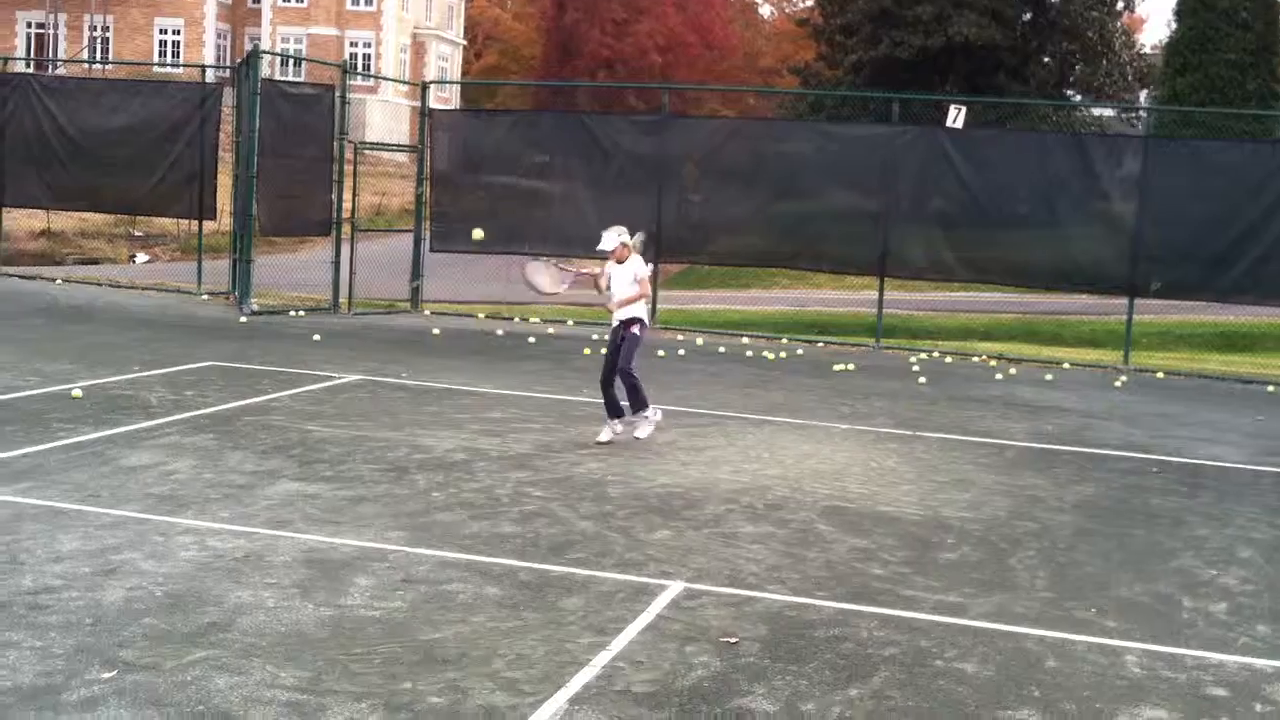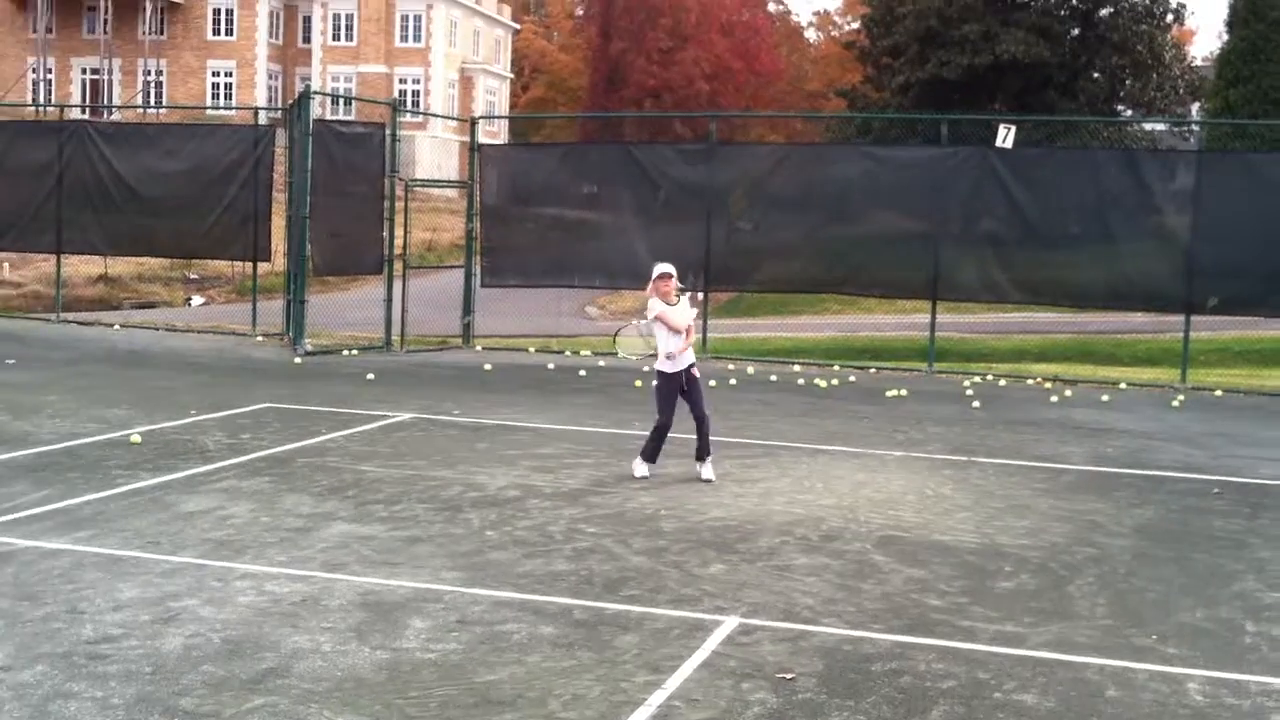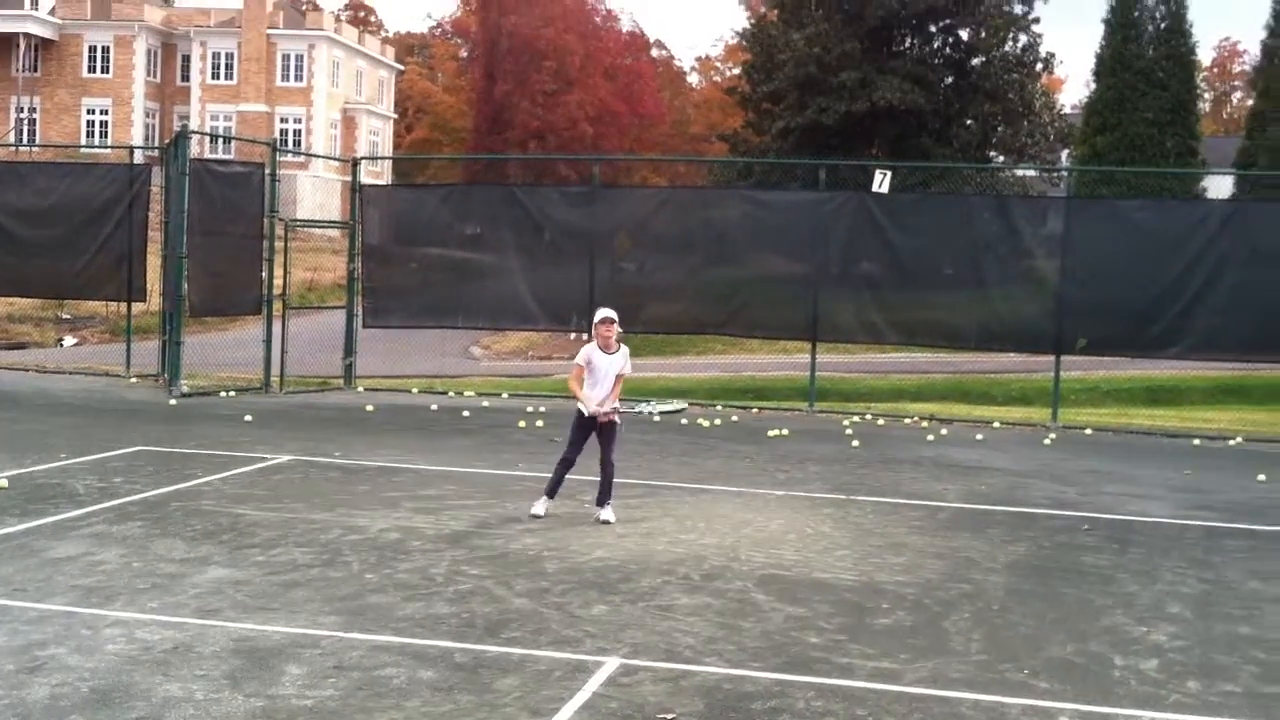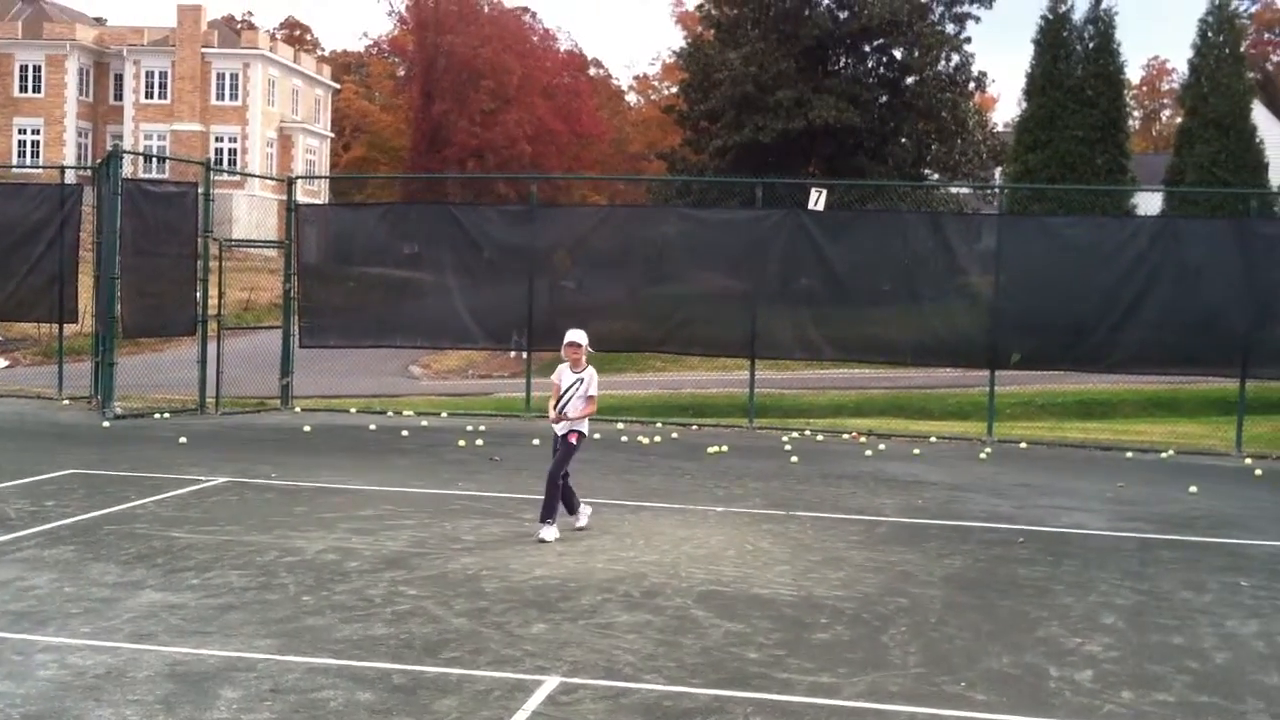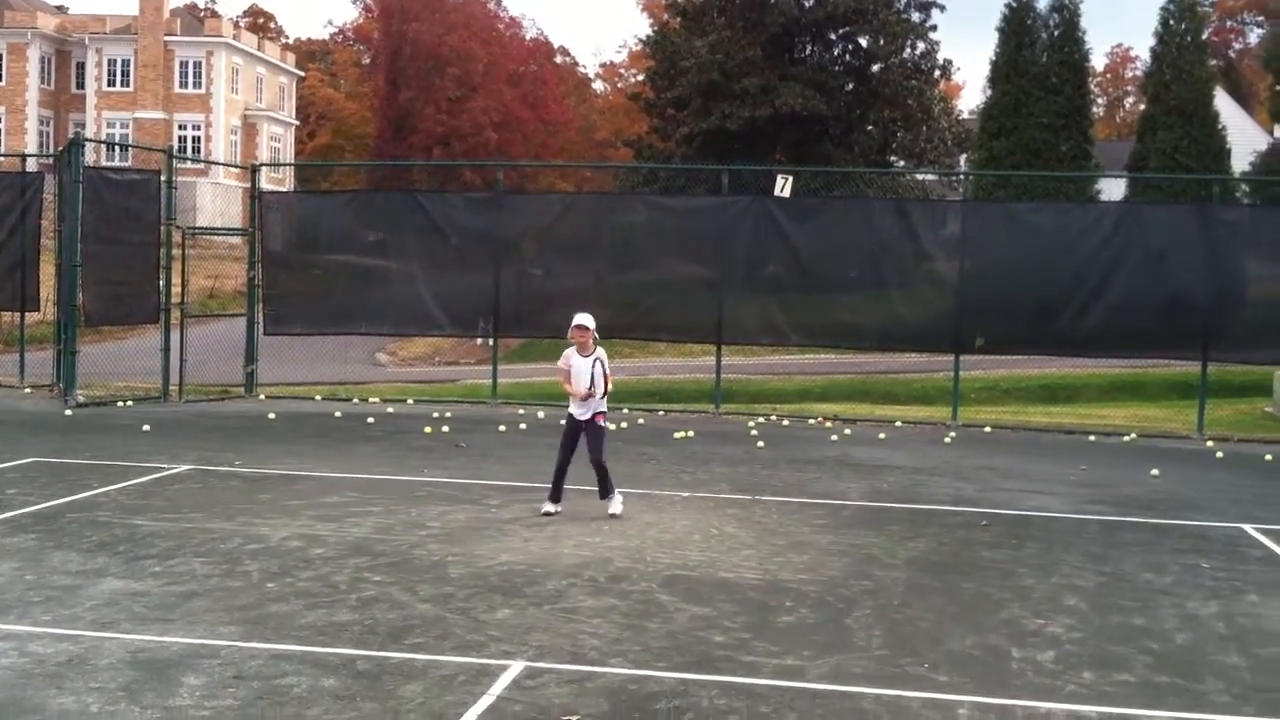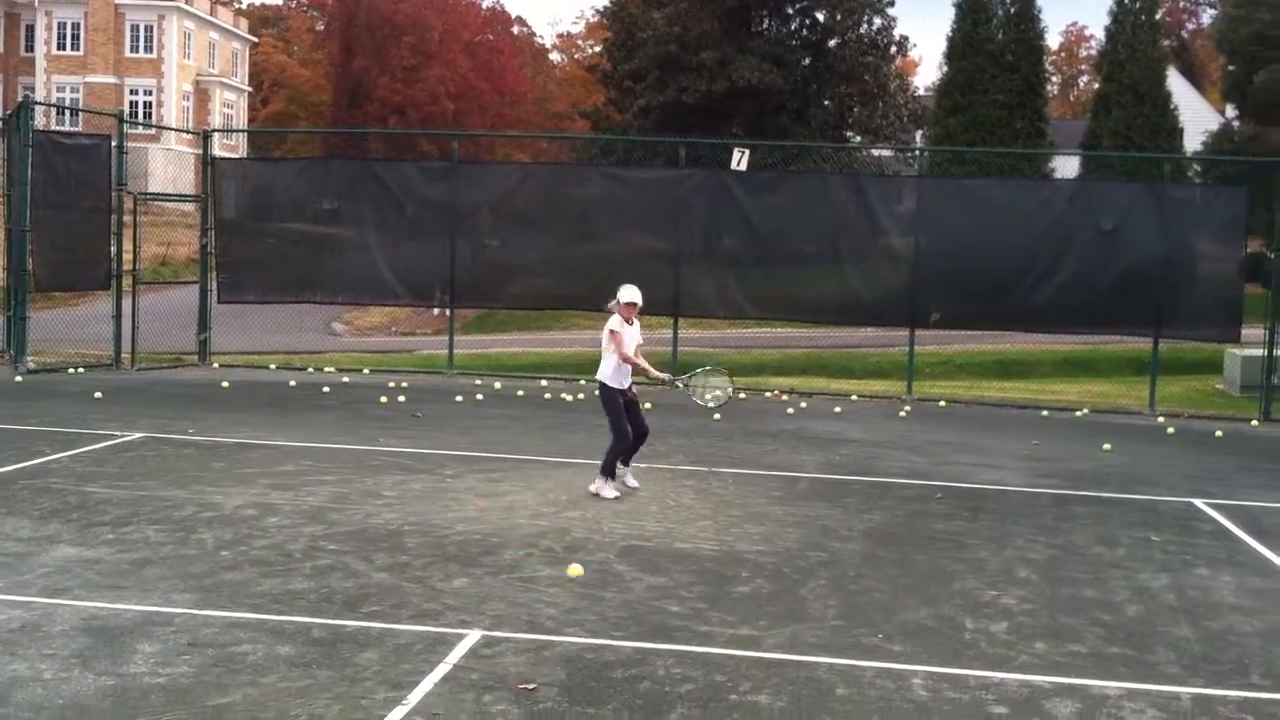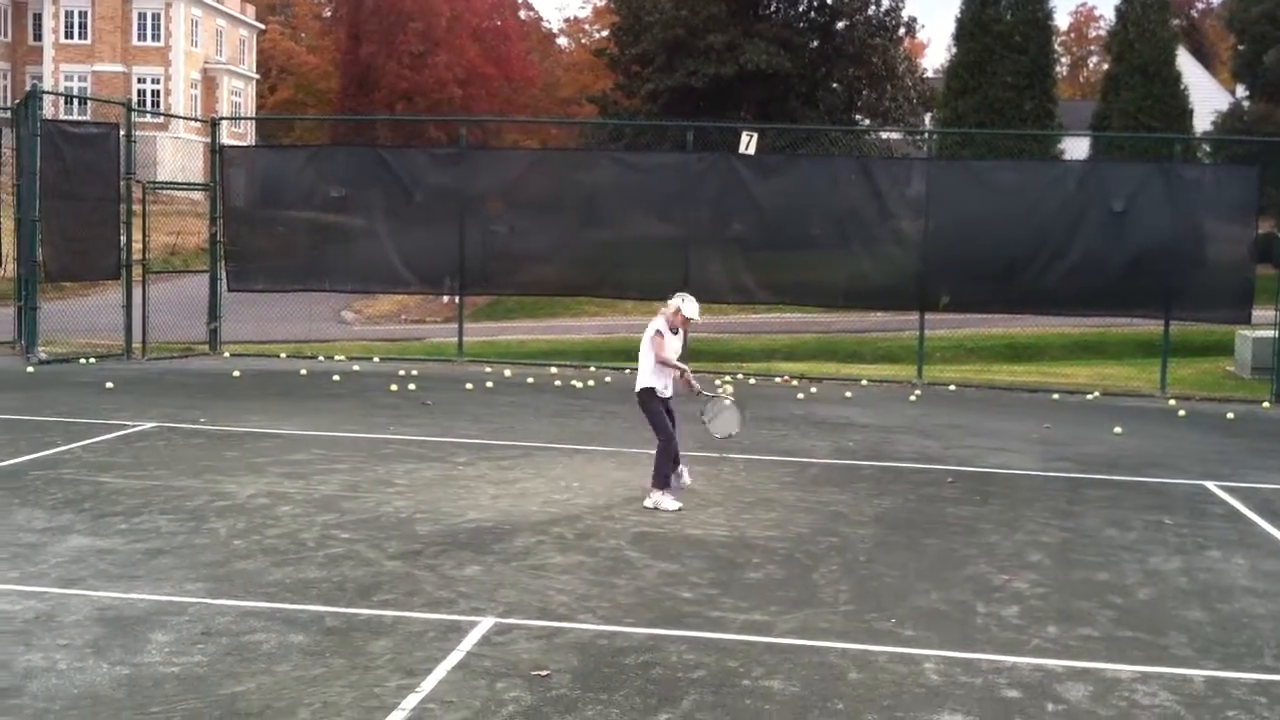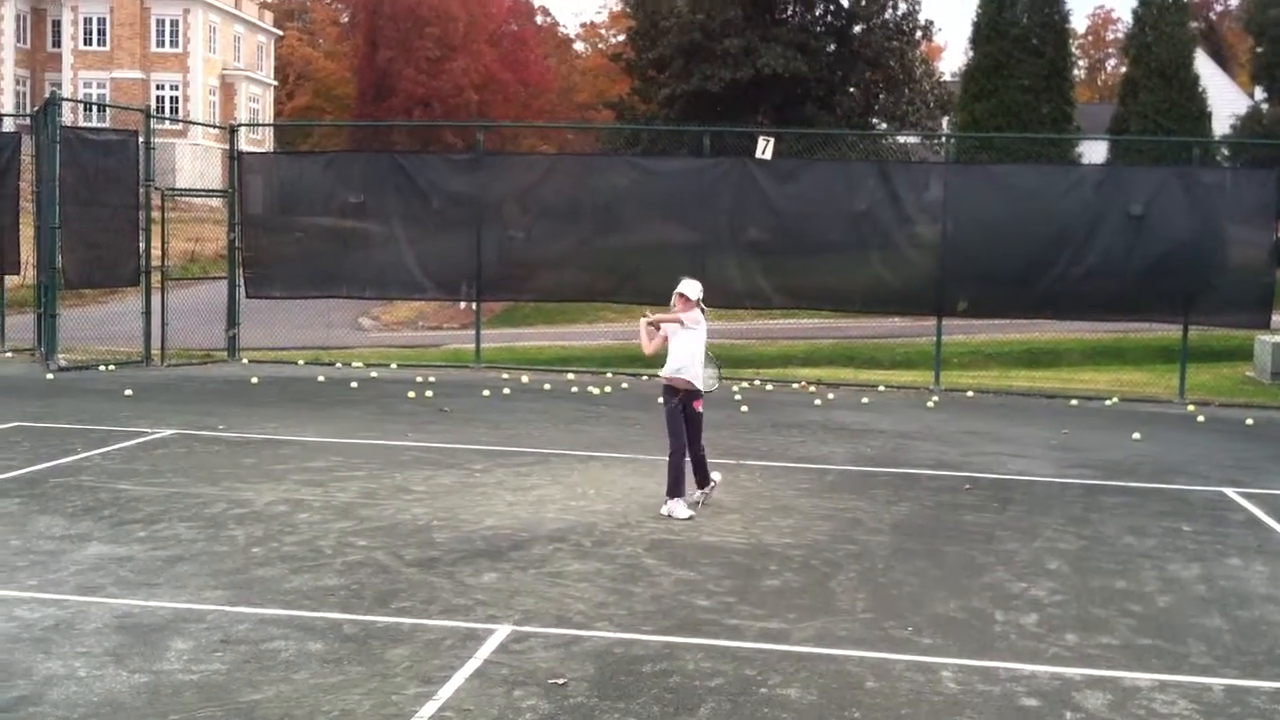
dt=0.5s
person 1, frame 1
left shoulder: (636, 261)
right shoulder: (610, 265)
left elbow: (645, 292)
right elbow: (603, 290)
left wrist: (619, 303)
right wrist: (596, 277)
left hip: (634, 322)
right hip: (618, 325)
left knee: (624, 368)
right knee: (606, 377)
left ankle: (646, 412)
right ankle: (615, 421)
person 1, frame 2
left shoulder: (684, 302)
right shoulder: (654, 304)
left elbow: (690, 336)
right elbow: (679, 326)
left wrist: (679, 350)
right wrist: (692, 315)
left hip: (688, 367)
right hip: (666, 371)
left knee: (701, 416)
right knee: (664, 422)
left ankle: (703, 461)
right ankle: (644, 460)
person 1, frame 3
left shoulder: (623, 352)
right shoulder: (588, 351)
left elbow: (618, 384)
right elbow: (573, 383)
left wrist: (608, 409)
right wrist: (589, 404)
left hip: (608, 413)
right hip: (586, 410)
left knee: (607, 460)
right knee: (568, 457)
left ankle: (604, 505)
right ankle: (547, 498)
person 1, frame 4
left shoulder: (590, 373)
right shoulder: (561, 370)
left elbow: (591, 408)
right elbow: (554, 398)
left wrist: (571, 417)
right wrist: (552, 413)
left hip: (577, 430)
right hip: (559, 430)
left knee: (554, 475)
right knee: (560, 477)
left ankle: (548, 523)
right ankle: (579, 509)
person 1, frame 5
left shoulder: (600, 354)
right shoulder: (568, 355)
left elbow: (607, 385)
right elbow: (565, 384)
left wrist: (597, 393)
right wrist: (577, 393)
left hip: (596, 413)
right hip: (575, 412)
left knee: (597, 458)
right knee: (562, 459)
left ankle: (610, 497)
right ankle: (553, 500)
person 1, frame 6
left shoulder: (634, 324)
right shoulder: (615, 323)
left elbow: (635, 356)
right elbow: (622, 355)
left wrist: (655, 374)
right wrist: (654, 372)
left hip: (624, 385)
right hip: (609, 385)
left knee: (641, 432)
right knee: (623, 436)
left ankle: (622, 466)
right ankle: (603, 480)
person 1, frame 7
left shoulder: (679, 333)
right shoulder: (658, 324)
right elbow: (660, 357)
left wrist: (684, 377)
right wrist: (683, 369)
left hip: (663, 392)
right hip: (648, 391)
left knee: (670, 439)
right knee: (667, 440)
left ankle: (675, 470)
right ankle: (657, 493)
person 1, frame 8
left shoulder: (697, 317)
right shoulder: (667, 326)
left elbow: (661, 318)
right elbow: (648, 350)
left wrist: (650, 320)
right wrist: (645, 327)
left hip: (692, 390)
right hip: (671, 389)
left knee: (695, 445)
right knee: (678, 446)
left ankle: (705, 483)
right ankle: (673, 500)
